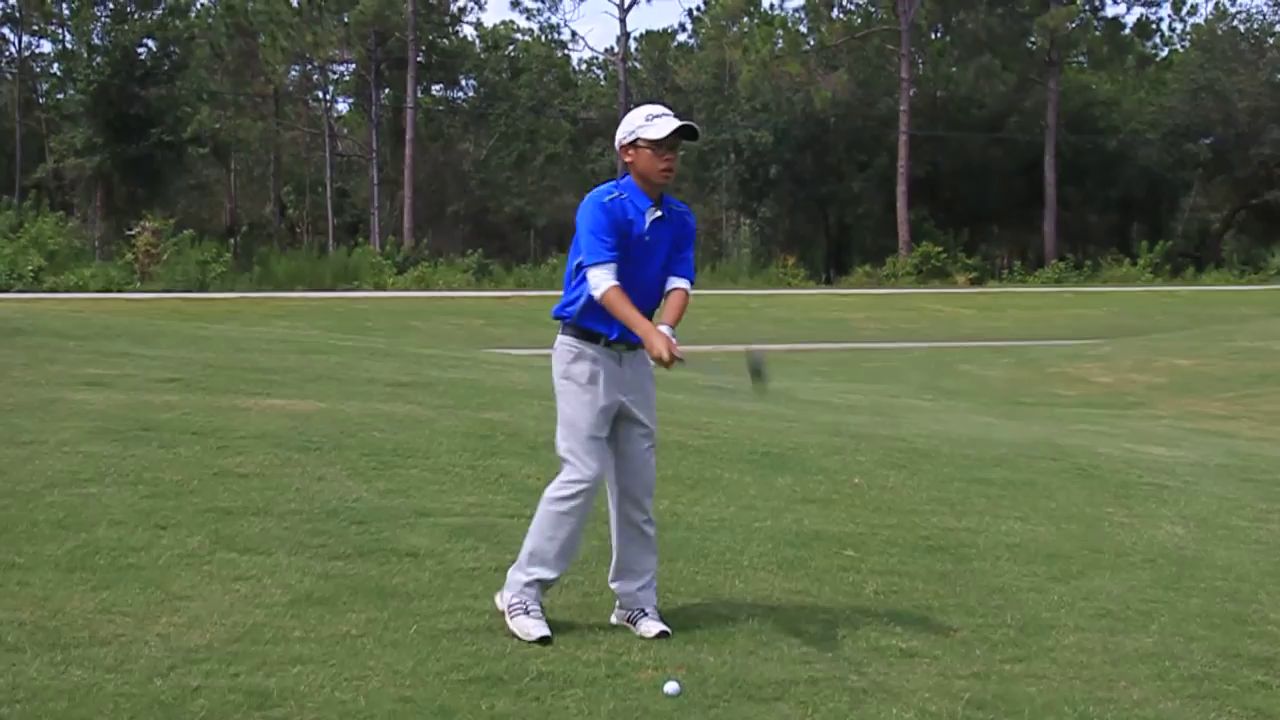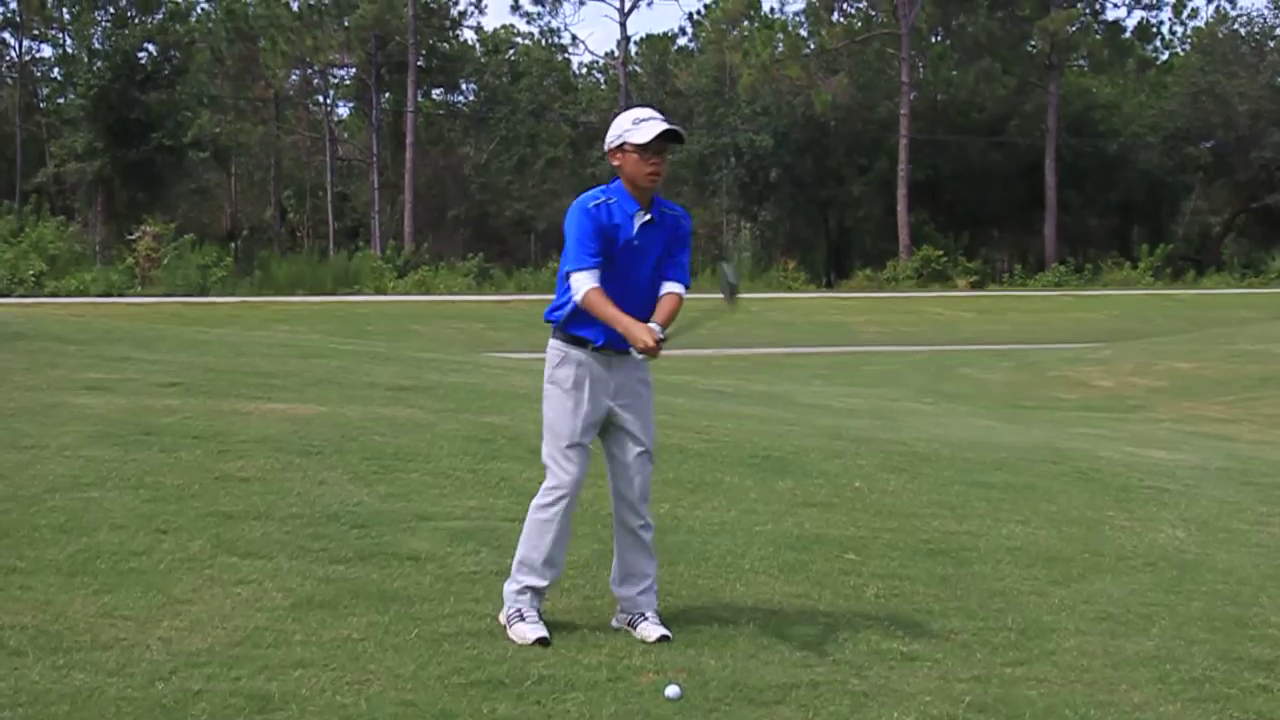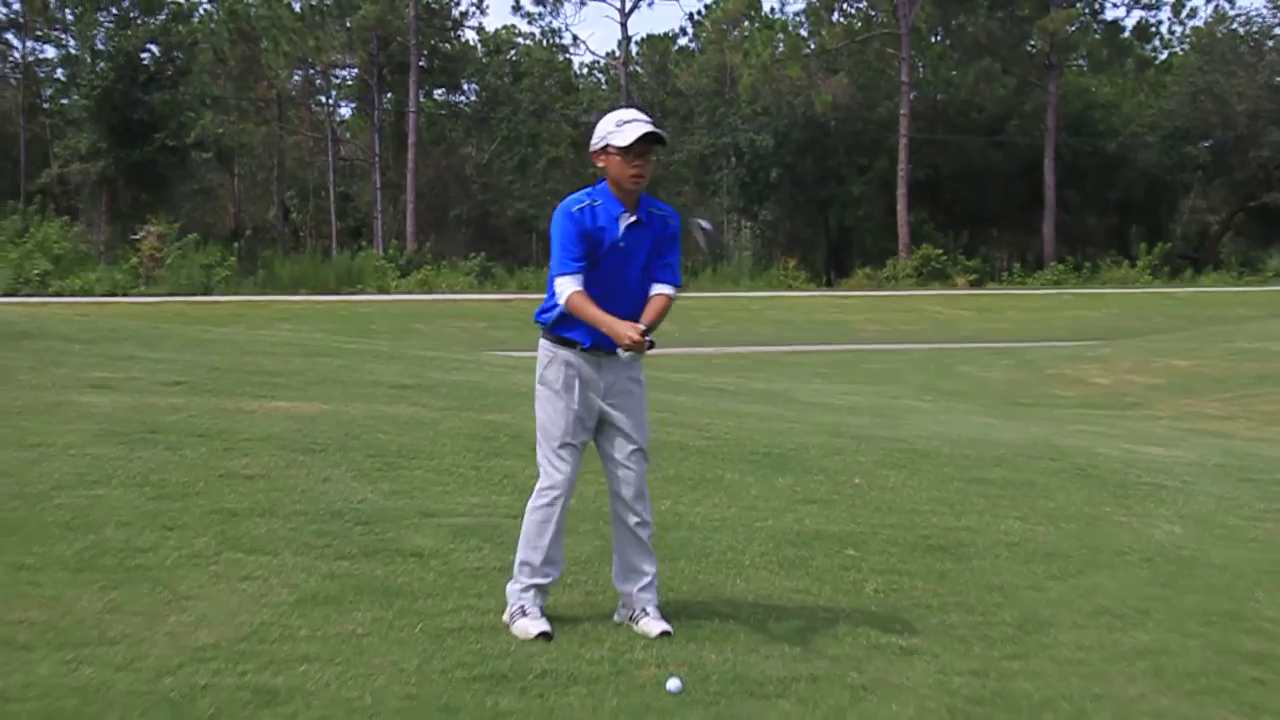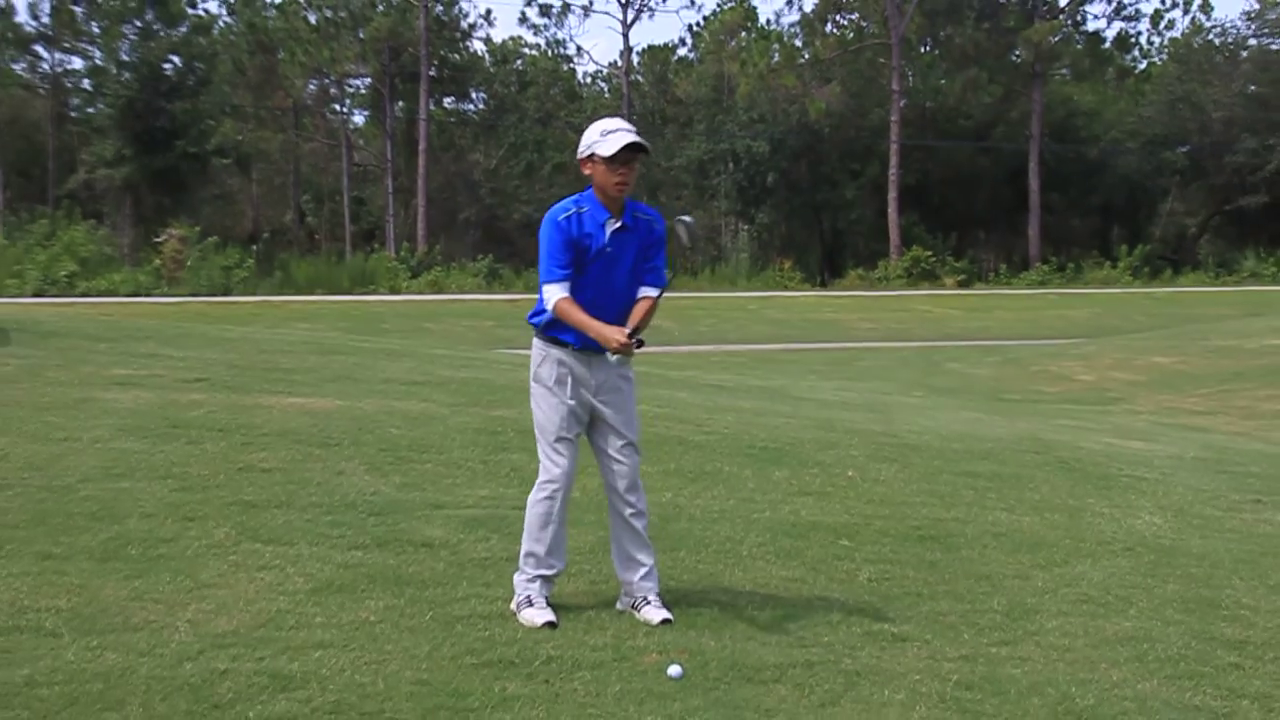
dt=0.1s
person 1, frame 1
left shoulder: (680, 219)
right shoulder: (602, 206)
left elbow: (679, 284)
right elbow: (601, 284)
left wrist: (665, 331)
right wrist: (647, 331)
left hip: (635, 360)
right hip: (583, 354)
left knee: (638, 481)
right knee: (581, 475)
left ankle: (635, 600)
right ankle: (522, 592)
person 1, frame 2
left shoulder: (676, 222)
right shoulder: (589, 210)
left elbow: (673, 287)
right elbow: (585, 289)
left wrist: (655, 330)
right wrist: (632, 327)
left hip: (629, 365)
right hip: (575, 358)
left knee: (635, 486)
right knee: (565, 479)
left ankle: (635, 603)
right ankle: (521, 600)
person 1, frame 3
left shoulder: (664, 221)
right shoulder: (574, 214)
left elbow: (663, 290)
right elbow: (567, 291)
left wrist: (641, 328)
right wrist: (612, 327)
left hip: (622, 365)
right hip: (566, 361)
left knee: (631, 483)
right knee: (556, 480)
left ankle: (638, 601)
right ankle: (524, 598)
person 1, frame 4
left shoulder: (650, 225)
right shoulder: (561, 220)
left elbow: (649, 292)
right elbow: (555, 297)
left wrist: (628, 331)
right wrist: (601, 330)
left hip: (613, 364)
right hip: (559, 359)
left knee: (625, 476)
right knee: (556, 473)
left ankle: (638, 588)
right ankle: (531, 587)
